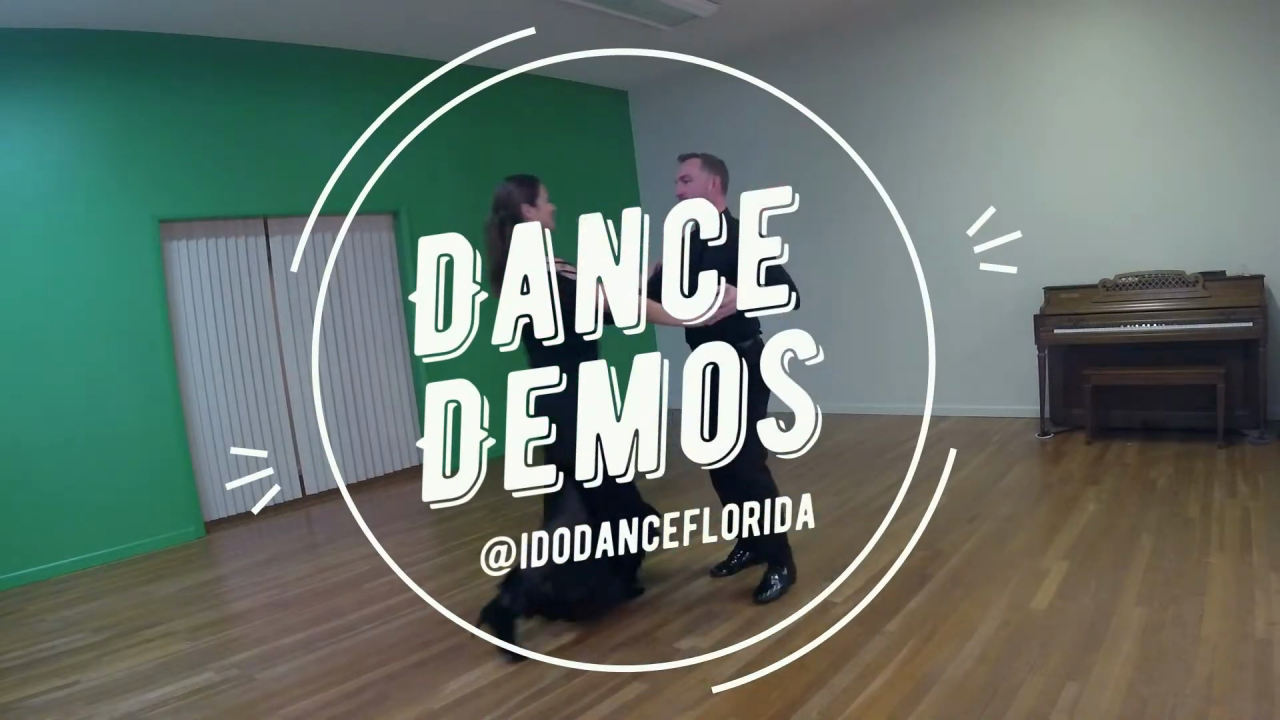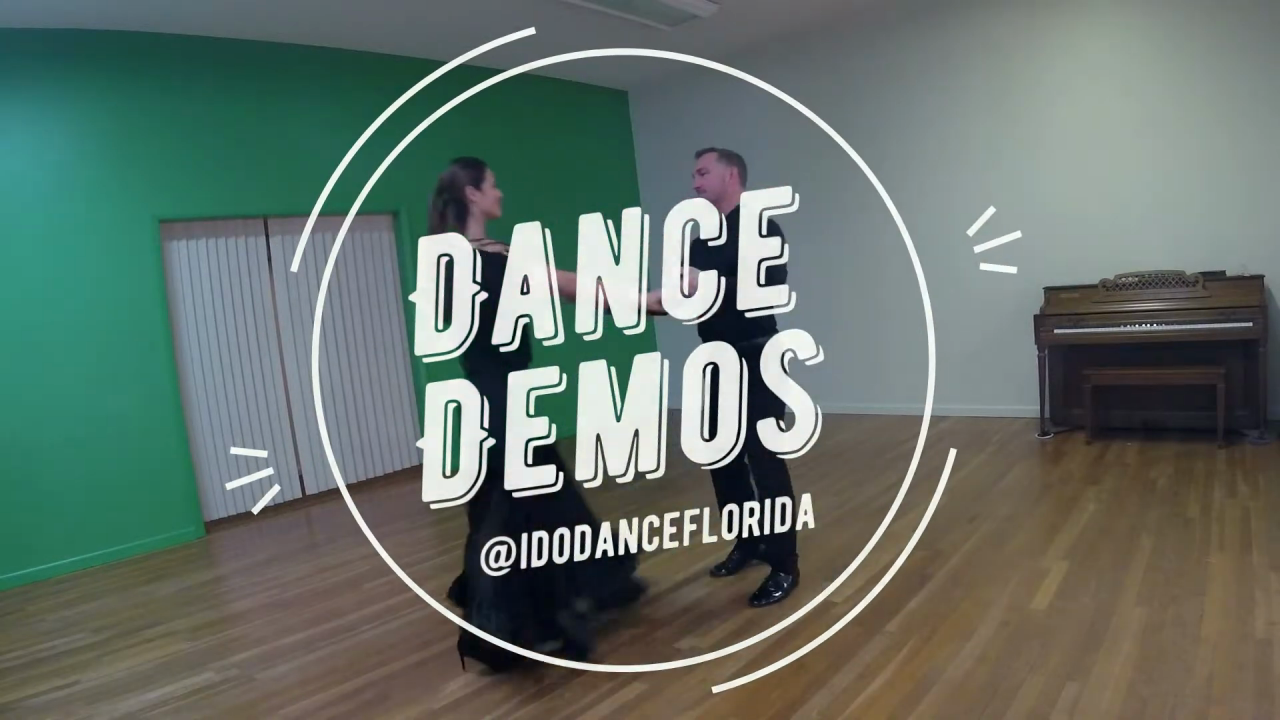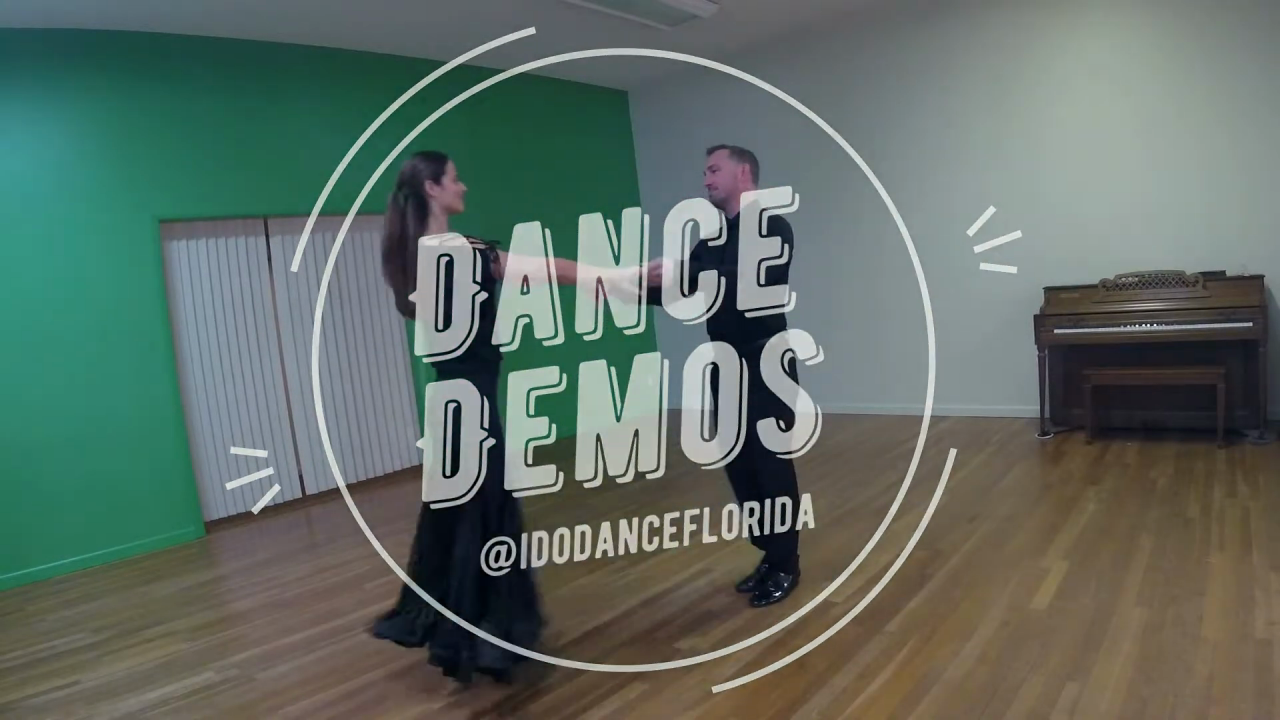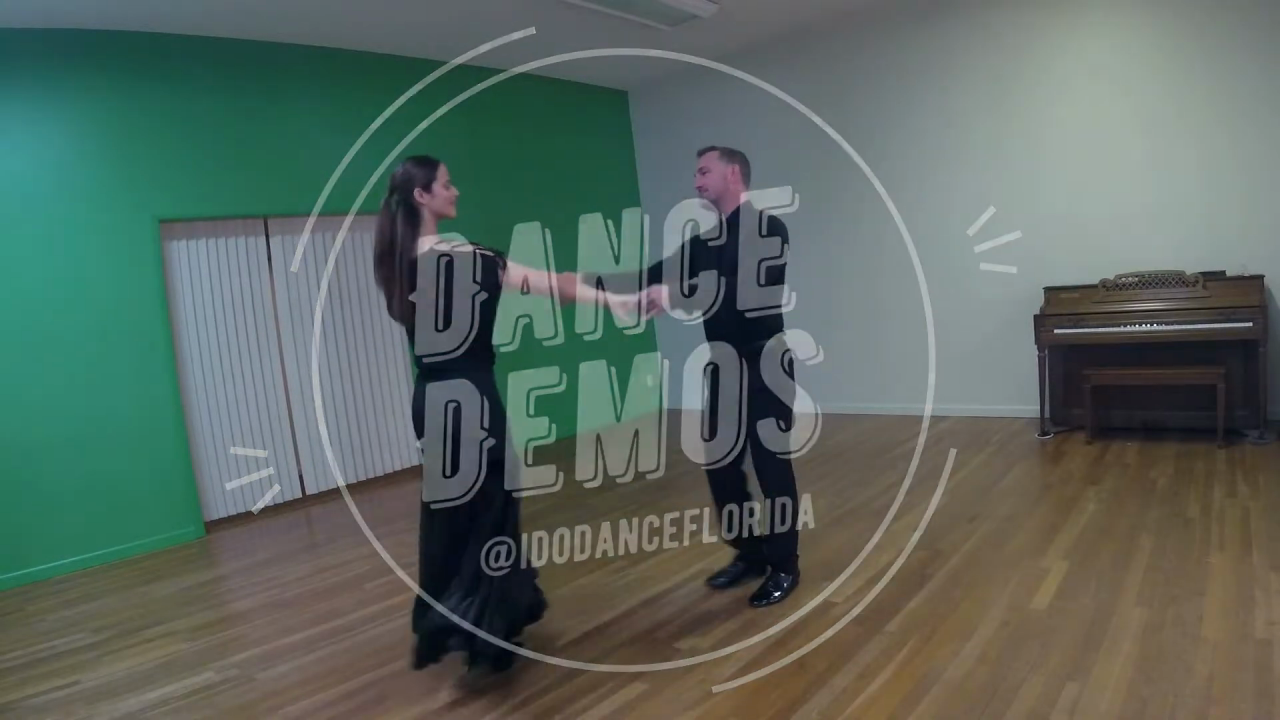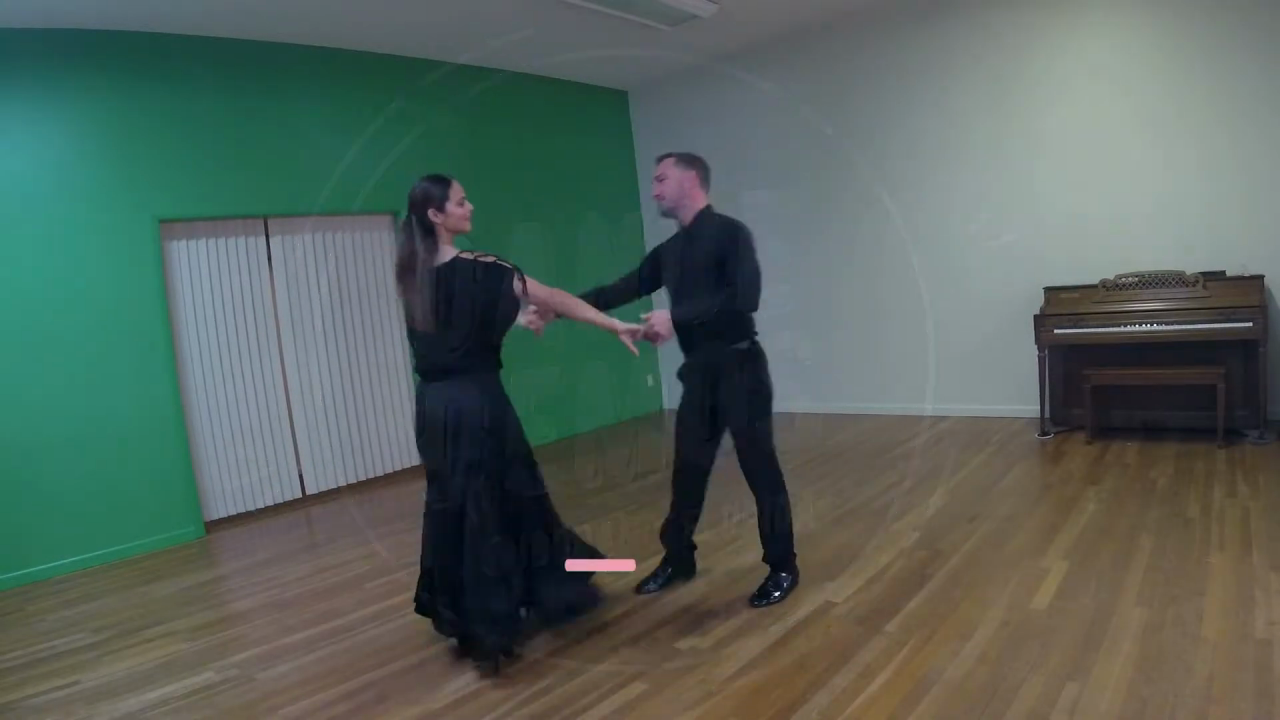
dt=0.3s
person 1, frame 1
right shoulder: (548, 274)
left elbow: (604, 294)
right wrist: (706, 312)
left hip: (555, 397)
right hip: (564, 401)
left knee: (597, 493)
right knee: (577, 503)
left ankle: (610, 580)
right ankle: (512, 600)
person 1, frame 2
right shoulder: (490, 258)
right elbow: (571, 288)
right wrist: (650, 299)
left hip: (484, 396)
right hip: (495, 402)
left knee: (537, 504)
right knee: (507, 517)
right ankle: (489, 634)
person 1, frame 3
left shoulder: (415, 254)
right elbow: (546, 271)
right wrist: (619, 277)
left knee: (457, 516)
right knee: (481, 520)
left ankle: (452, 632)
right ankle: (476, 643)
person 1, frame 4
left shoulder: (400, 262)
right shoulder: (457, 258)
right elbow: (545, 283)
right wrist: (614, 299)
left hip: (429, 400)
right hip: (469, 399)
left knee: (449, 511)
right knee: (486, 510)
left ankle: (447, 627)
right ankle: (480, 633)
person 1, frame 5
left shoulder: (415, 273)
right shoulder: (476, 269)
right elbow: (551, 298)
left wrist: (515, 317)
right wrist: (616, 325)
left hip: (432, 408)
right hip: (477, 403)
left knee: (452, 511)
right knee: (504, 504)
left ankle: (464, 622)
person 2, frame 1
left shoulder: (742, 238)
right shoulder: (683, 245)
left elbow: (788, 293)
right elbow: (650, 298)
left hip: (743, 365)
left knee: (747, 461)
right knee: (719, 462)
left ankle: (779, 559)
right ankle: (750, 543)
person 2, frame 2
left shoulder: (761, 229)
right shoulder: (702, 241)
left elbow: (771, 285)
left hip: (755, 363)
left knee: (765, 464)
right knee: (720, 461)
left ankle: (784, 565)
right ankle: (749, 541)
person 2, frame 3
left shoulder: (773, 228)
right shoulder: (711, 241)
left wrist: (681, 272)
left hip: (766, 364)
left knee: (772, 467)
right knee: (740, 467)
left ankle: (785, 565)
right ankle: (771, 554)
person 2, frame 4
left shoulder: (766, 228)
right shoulder: (704, 242)
right elbow: (655, 279)
left wrist: (676, 292)
left hip: (764, 366)
left knee: (771, 468)
right knee: (720, 463)
left ankle: (784, 567)
right ankle: (751, 552)
person 2, frame 5
left shoulder: (729, 234)
right shoulder: (669, 251)
left elbow: (745, 298)
right elbow: (624, 289)
left wrist: (676, 317)
left hip: (741, 369)
right hip: (699, 372)
left knee: (759, 468)
right knee: (687, 469)
left ankle: (782, 567)
right ankle: (678, 557)
